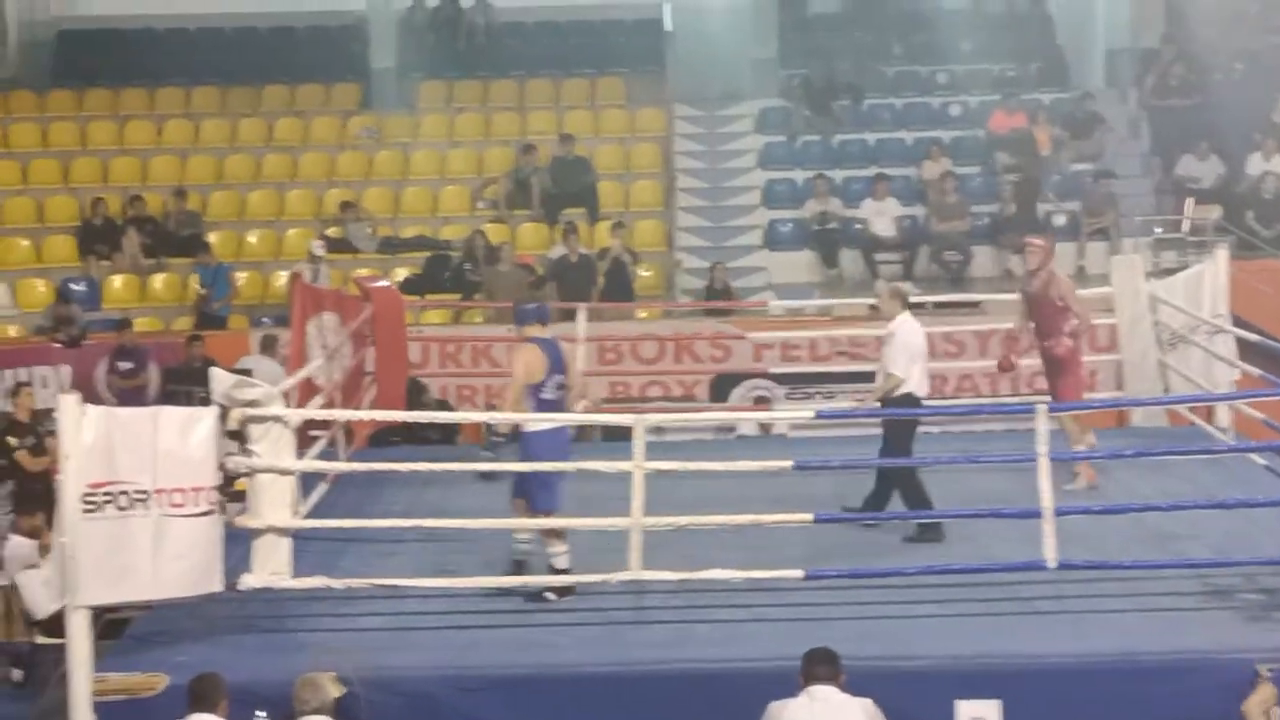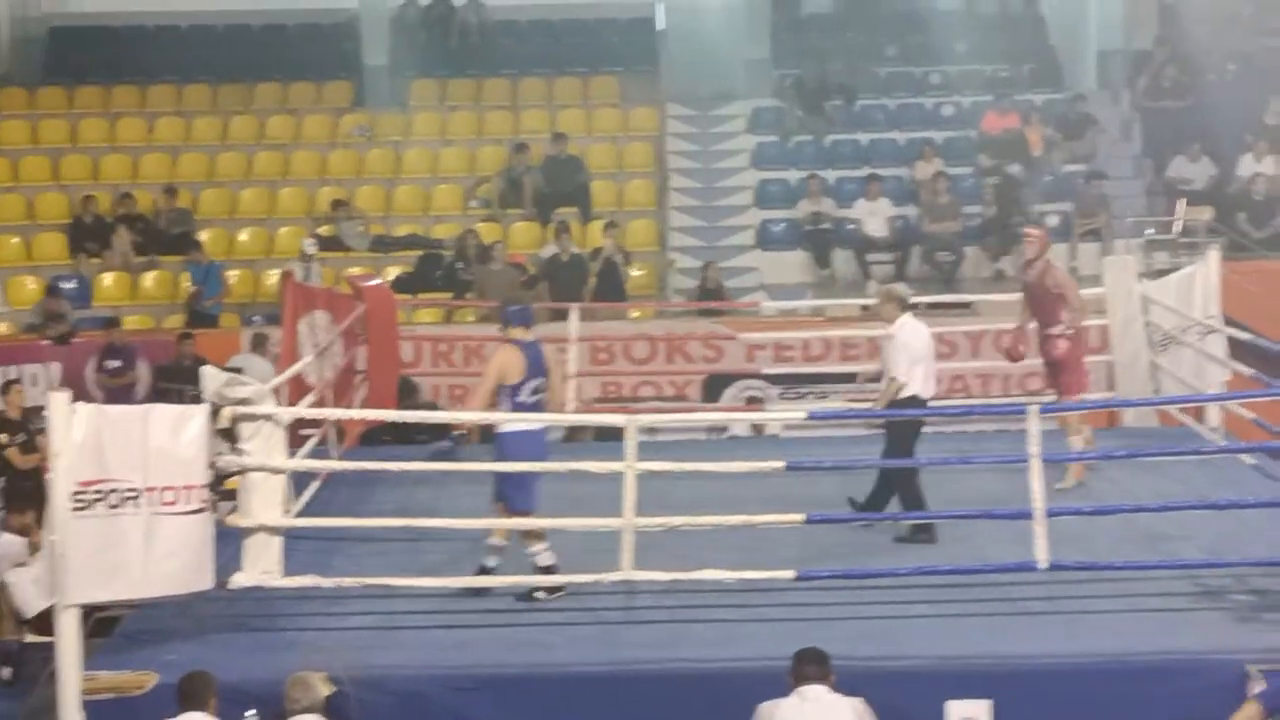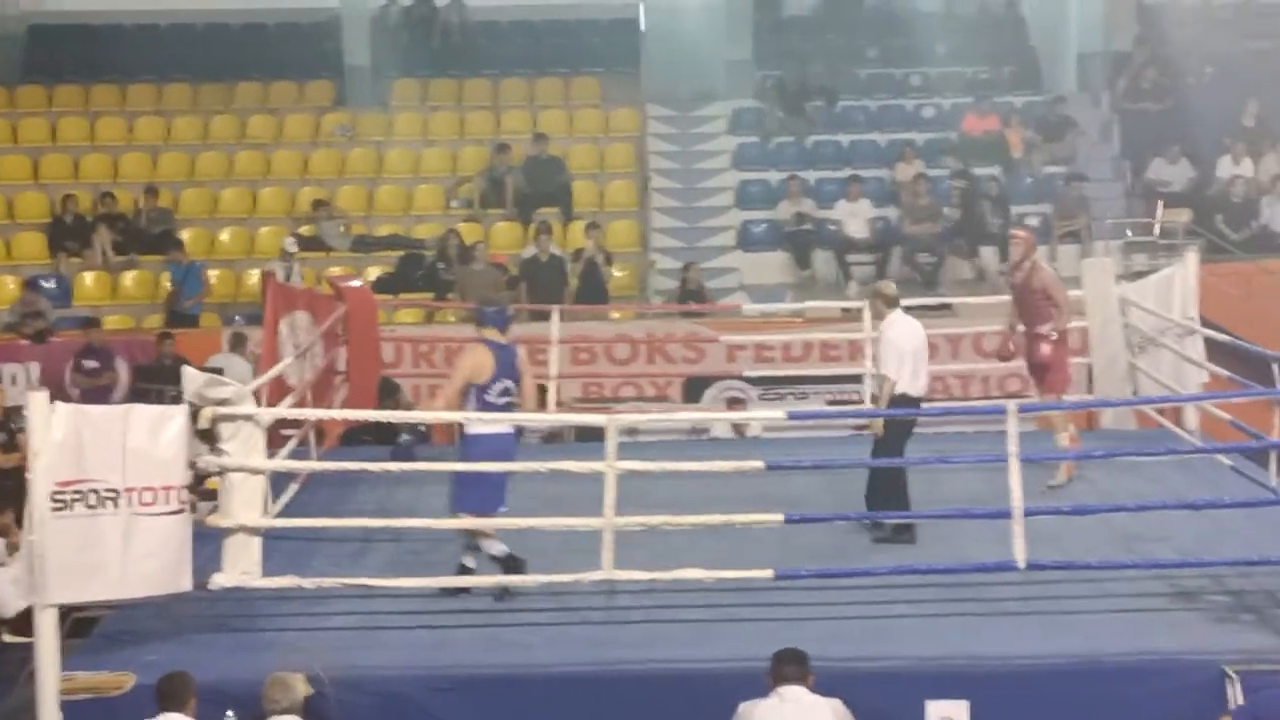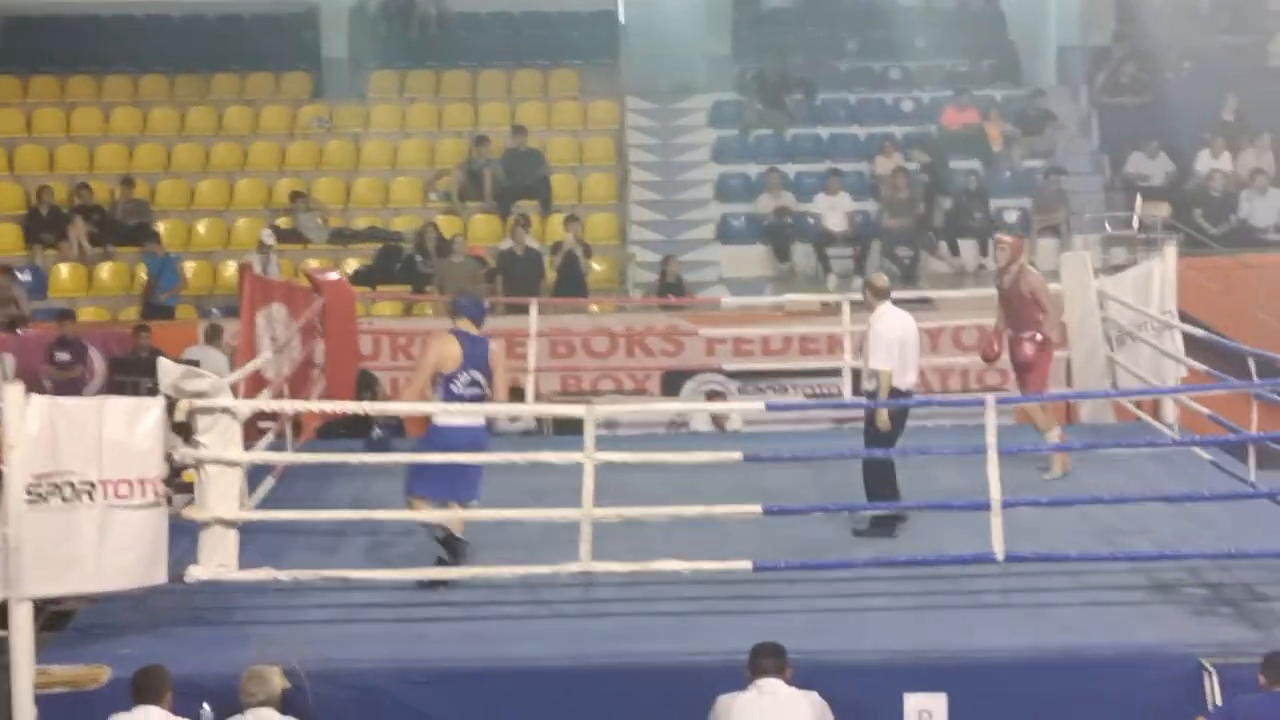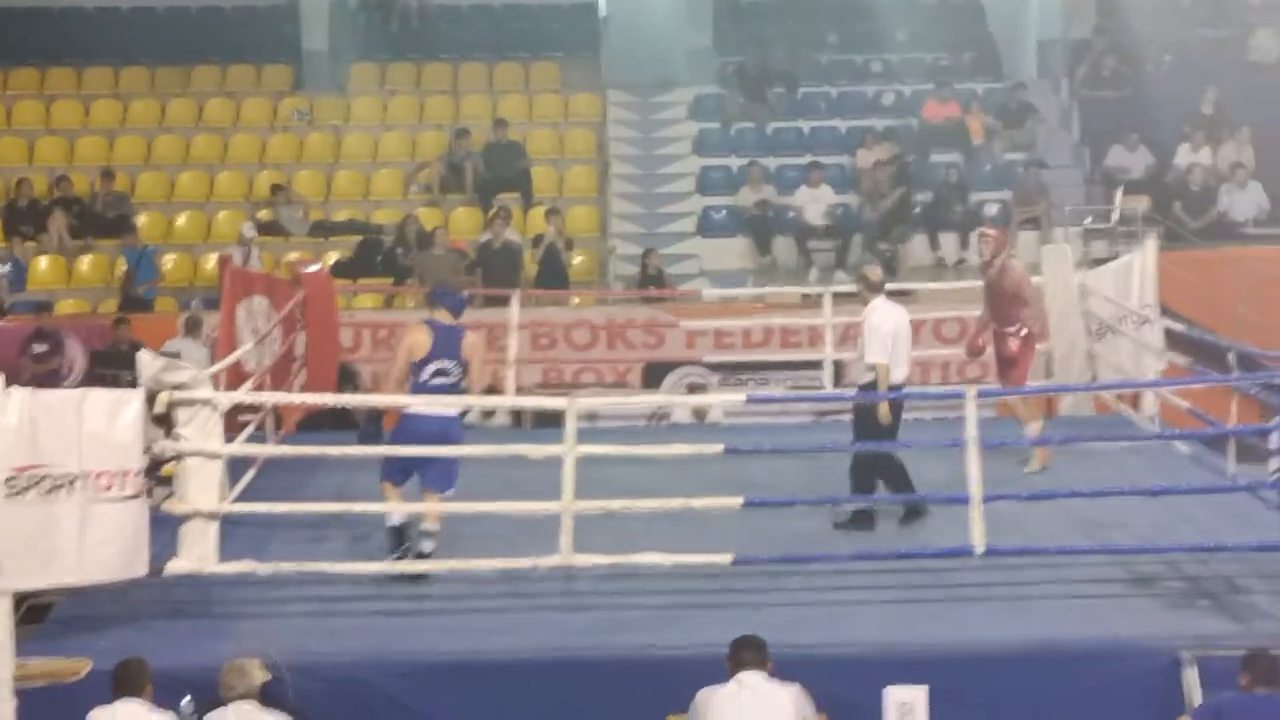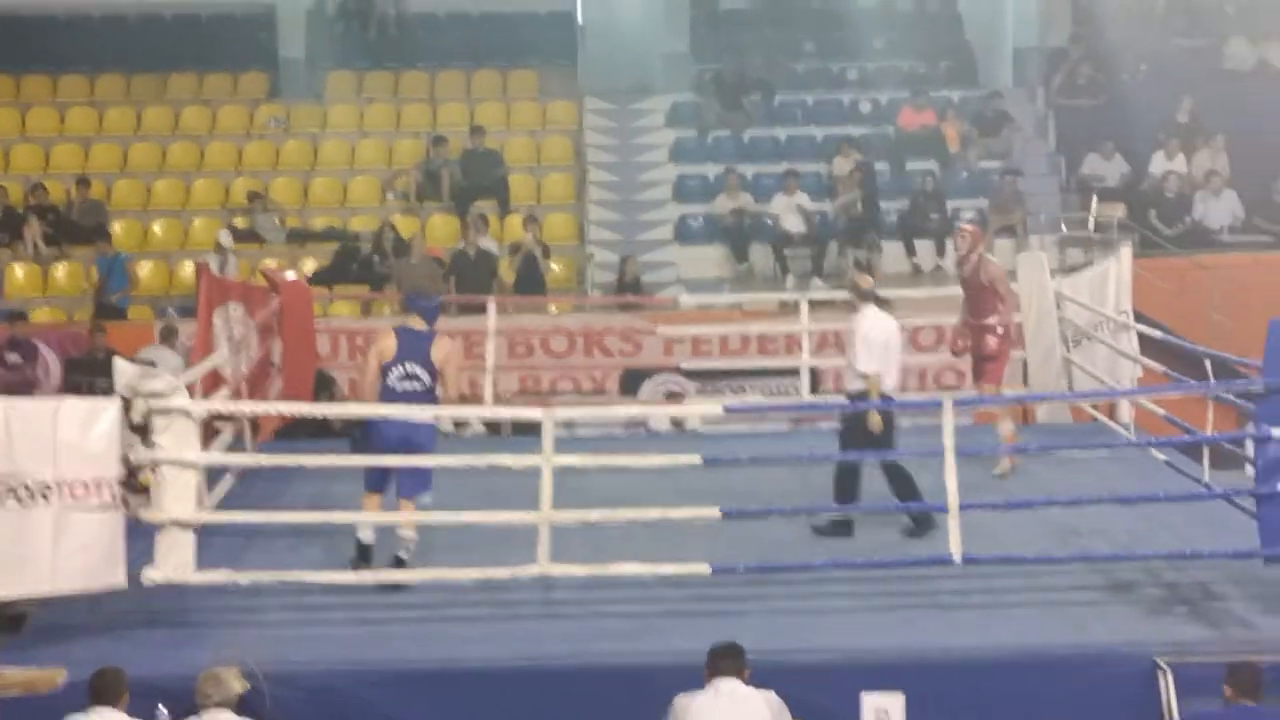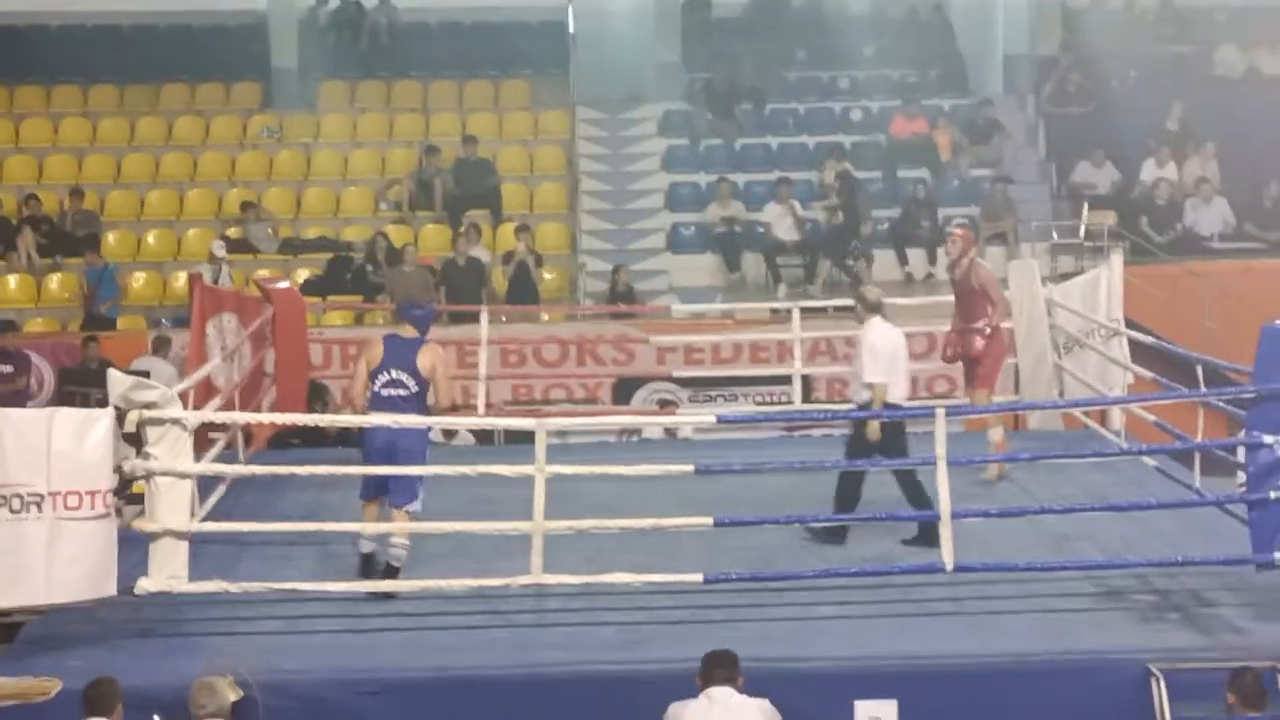
dt=0.1s
person 1, frame 1
left shoulder: (524, 352)
right shoulder: (558, 347)
left elbow: (512, 401)
right elbow: (571, 390)
left hip: (539, 437)
right hip: (558, 432)
left knee: (544, 510)
right knee: (522, 500)
left ankle: (563, 581)
right ankle: (519, 565)
person 1, frame 2
left shoulder: (504, 353)
right shoulder: (542, 352)
left elbow: (480, 399)
right elbow: (556, 399)
left hip: (514, 439)
right hip: (537, 435)
left knee: (521, 513)
right knee: (505, 506)
left ankle: (550, 580)
right ankle: (488, 569)
person 1, frame 3
left shoulder: (475, 353)
right shoulder: (518, 355)
left elbow: (447, 398)
right elbow: (530, 405)
left hip: (479, 441)
right hip: (506, 439)
left knee: (466, 513)
right knee: (483, 512)
left ankle: (509, 562)
right ankle: (466, 572)
person 1, frame 4
left shoulder: (442, 343)
right shoulder: (492, 348)
left elbow: (416, 388)
right elbow: (501, 397)
left hip: (445, 429)
right hip: (476, 432)
left knee: (418, 497)
right knee: (456, 503)
left ankle: (452, 542)
right ankle: (449, 562)
person 1, frame 5
left shoulder: (414, 332)
right shoulder: (469, 339)
left elbow: (394, 380)
right elbow: (476, 387)
left wrist: (374, 415)
left hip: (416, 419)
right hip: (450, 422)
left knee: (391, 481)
right knee: (434, 493)
left ankle: (400, 539)
right ankle: (423, 554)
person 1, frame 6
left shoulder: (385, 337)
right shoulder: (443, 344)
left elbow: (368, 386)
right elbow: (452, 392)
left wrist: (366, 422)
left hip: (386, 424)
right hip: (422, 427)
left knee: (372, 490)
right knee: (410, 500)
left ankle: (363, 553)
right ankle: (400, 565)
person 1, frame 7
left shoulder: (375, 345)
right shoulder: (432, 352)
left elbow: (356, 394)
right elbow: (444, 401)
left hip: (377, 431)
right hip: (412, 435)
left knee: (372, 500)
right knee: (402, 508)
left ankle: (368, 563)
right ankle: (391, 571)
person 2, frame 1
left shoulder: (903, 332)
right shoulder: (907, 327)
left elbow: (896, 376)
left wrist: (871, 398)
left hip: (901, 403)
right hip: (904, 401)
left knee: (899, 464)
right knee: (890, 458)
left ankle: (929, 523)
right ankle: (871, 508)
person 2, frame 2
left shoulder: (903, 335)
right shoulder: (917, 327)
left elbow: (899, 380)
left wrist: (879, 406)
left hip: (905, 405)
right hip: (915, 402)
left knee: (899, 465)
right knee: (892, 460)
left ankle: (922, 527)
right ankle: (872, 508)
person 2, frame 3
left shoulder: (891, 332)
right shoulder: (912, 325)
left elbow: (891, 378)
left wrist: (879, 412)
left hip: (897, 403)
right hip: (910, 401)
left knee: (887, 463)
right knee: (884, 459)
left ankle: (902, 527)
right ankle: (879, 514)
person 2, frame 4
left shoulder: (879, 325)
right shoulder: (905, 318)
left elbow: (883, 370)
left wrist: (881, 407)
left hip: (883, 398)
right hip: (903, 395)
left knee: (876, 461)
right knee: (881, 457)
left ankle: (882, 522)
right ankle: (892, 510)
person 2, frame 5
left shoulder: (874, 318)
right shoulder: (899, 312)
left elbow: (880, 364)
right elbow: (899, 355)
left wrist: (882, 400)
left hip: (875, 392)
right hip: (894, 390)
left knee: (864, 455)
right knee: (881, 452)
left ankle: (863, 515)
right ankle: (912, 503)
person 2, frame 6
left shoulder: (863, 326)
right shoulder: (889, 321)
left elbow: (871, 373)
right elbow: (890, 364)
left wrist: (872, 410)
left hip: (865, 400)
right hip: (886, 398)
left knee: (849, 462)
right knee: (888, 460)
left ankle: (841, 522)
right ankle: (921, 516)
person 2, frame 7
left shoulder: (871, 337)
right shoulder: (896, 333)
left elbow: (877, 383)
right elbow: (900, 374)
left wrist: (873, 418)
left hip: (876, 410)
right hip: (895, 410)
left knee: (853, 470)
right knee: (904, 472)
left ankle: (836, 528)
right ankle: (929, 530)
person 3, frame 1
left shoulder: (1060, 283)
right shoulder: (1028, 281)
left elbow: (1083, 318)
right elbow: (1026, 314)
left wrist: (1071, 339)
right wrist: (1014, 341)
left hip: (1064, 352)
right hip: (1046, 350)
left knee: (1063, 412)
right knee: (1062, 410)
left ankle: (1086, 471)
right ankle: (1092, 452)
person 3, frame 2
left shoulder: (1056, 273)
right shoulder: (1026, 271)
left elbow: (1078, 307)
left wrist: (1068, 334)
right wrist: (1019, 331)
left hip: (1065, 340)
right hip: (1047, 338)
left knee: (1067, 402)
right knee: (1066, 400)
left ankle: (1075, 468)
right ankle: (1086, 451)
person 3, frame 3
left shoulder: (1043, 274)
right shoulder: (1014, 272)
left elbow: (1065, 308)
left wrist: (1053, 337)
right wrist: (1010, 331)
left hip: (1050, 340)
right hip: (1032, 338)
left knee: (1050, 401)
right knee: (1049, 399)
left ankle: (1067, 463)
right ankle: (1072, 449)
person 3, frame 4
left shoulder: (1030, 278)
right shoulder: (1001, 276)
left elbow: (1051, 312)
left wrist: (1037, 339)
right wrist: (996, 333)
left hip: (1036, 343)
right hip: (1017, 342)
left knee: (1031, 403)
right knee: (1034, 401)
left ankle: (1059, 459)
right ankle: (1060, 449)
person 3, frame 5
left shoulder: (1014, 271)
right shoulder: (986, 269)
left elbow: (1035, 305)
left wrist: (1023, 334)
right wrist: (981, 327)
left hip: (1019, 336)
right hip: (1001, 335)
left knee: (1012, 395)
right knee: (1015, 394)
left ankle: (1038, 452)
right ankle: (1040, 443)
person 3, frame 6
left shoulder: (989, 266)
right shoulder: (961, 264)
left elbow: (1010, 300)
left wrist: (998, 330)
right wrist: (962, 327)
left hip: (994, 333)
right hip: (978, 331)
left knee: (988, 392)
right knee: (987, 391)
left ankle: (1009, 451)
right ankle: (1009, 446)
person 3, frame 7
left shoulder: (980, 270)
right shoulder: (953, 269)
left elbow: (1002, 305)
left wrist: (986, 331)
right wrist: (954, 332)
left hip: (986, 337)
right hip: (969, 335)
left knee: (980, 399)
right knee: (978, 397)
left ankle: (998, 458)
right ankle: (1000, 453)
